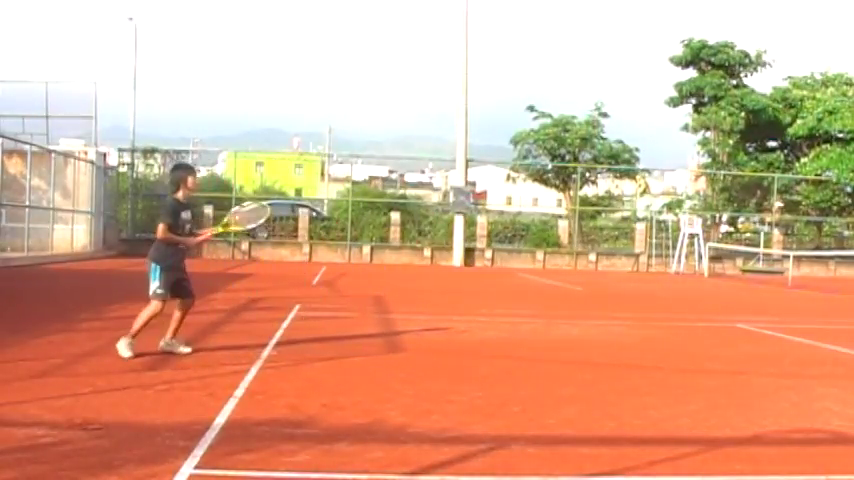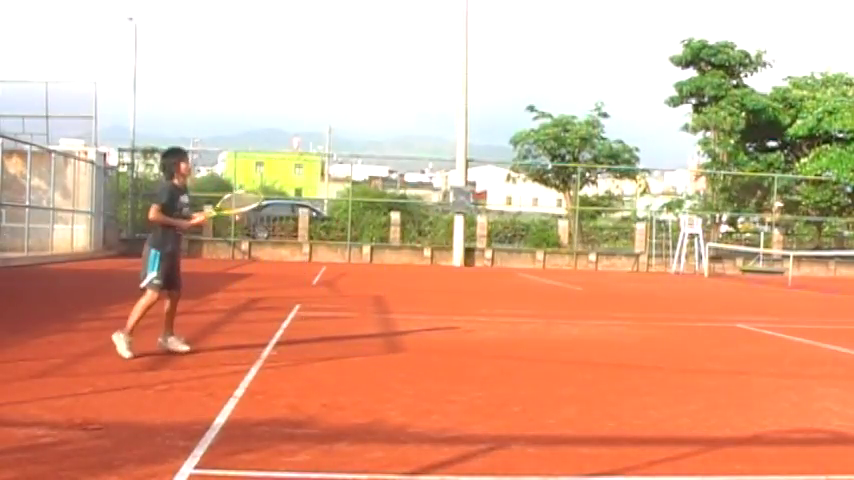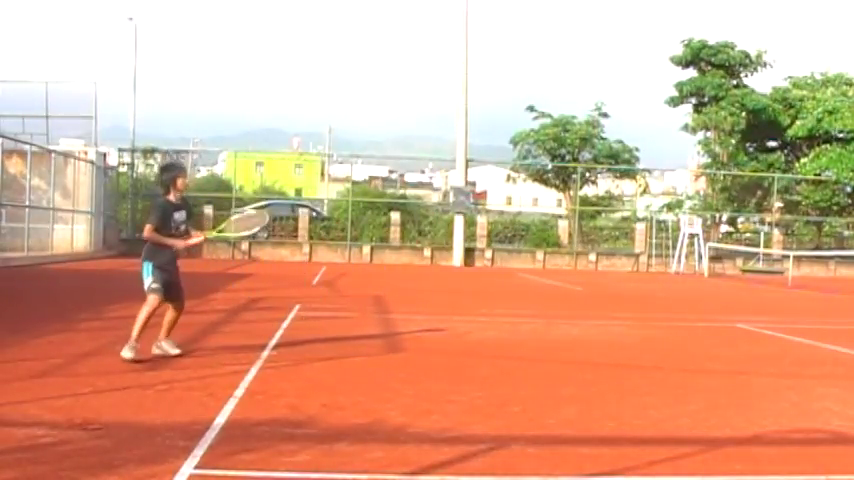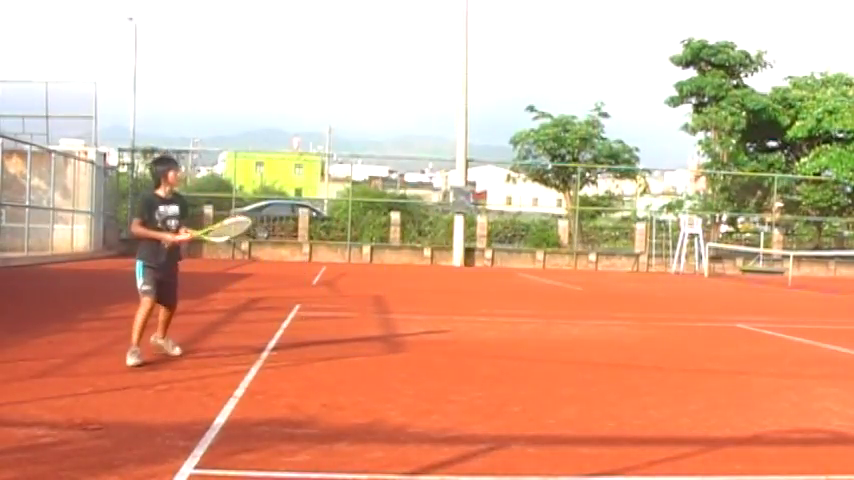
dt=0.2s
person 1, frame 1
left shoulder: (187, 204)
right shoulder: (171, 204)
right elbow: (161, 233)
left wrist: (199, 235)
right wrist: (186, 240)
left hip: (176, 262)
right hip: (160, 262)
left knee: (187, 299)
right knee: (157, 304)
left ankle: (169, 340)
right ankle: (127, 339)
person 1, frame 2
left shoulder: (183, 189)
right shoulder: (168, 189)
right elbow: (153, 215)
left wrist: (193, 219)
right wrist: (179, 223)
left hip: (171, 250)
right hip: (158, 250)
left knee: (174, 292)
right knee: (152, 294)
left ankle: (167, 336)
right ankle: (124, 334)
person 1, frame 3
left shoulder: (184, 204)
right shoulder: (161, 206)
right elbow: (147, 233)
left wrist: (192, 236)
right wrist: (174, 242)
left hip: (169, 263)
right hip: (153, 262)
left knee: (178, 304)
right knee: (154, 300)
left ankle: (162, 342)
right ankle: (131, 344)
person 1, frame 4
left shoulder: (179, 200)
right shoulder: (148, 200)
right elbow: (135, 228)
left wrist: (183, 233)
right wrist: (161, 235)
left hip: (169, 262)
right hip: (147, 261)
left knee: (170, 304)
right knee: (147, 302)
left ankle: (160, 337)
right ankle: (134, 348)
